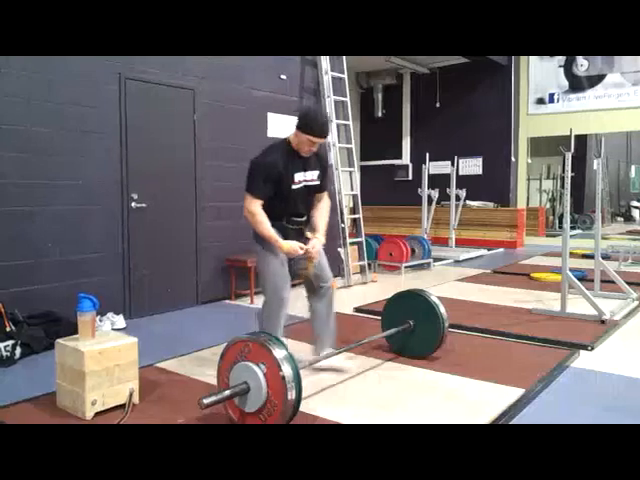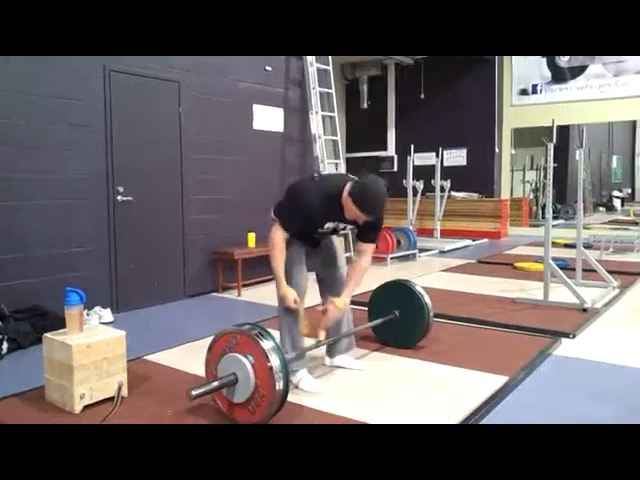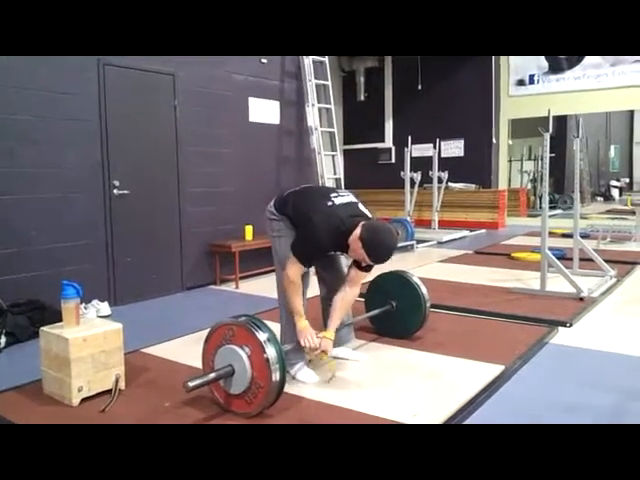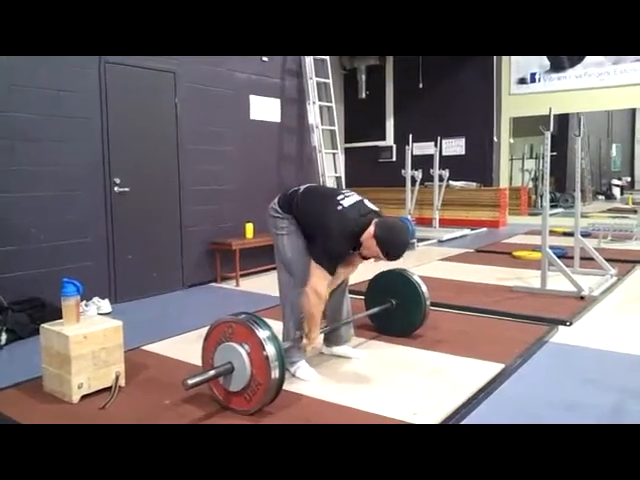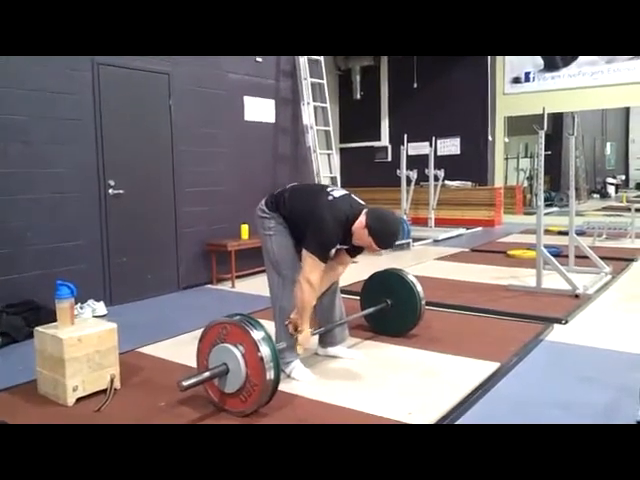
dt=1s
person 1, frame 1
left shoulder: (319, 160)
right shoulder: (269, 161)
left elbow: (322, 200)
right elbow: (251, 208)
left wrist: (319, 237)
right wrist: (280, 243)
left hip: (304, 233)
right hip: (272, 235)
left knee: (323, 285)
right knee: (279, 297)
left ankle: (324, 350)
person 1, frame 2
left shoulder: (371, 210)
right shoulder: (309, 196)
left elbow: (363, 256)
right elbow: (277, 235)
left wrist: (341, 300)
right wrist: (282, 286)
left hip: (323, 236)
right hip: (290, 233)
left knee: (337, 287)
right knee: (295, 298)
left ankle: (338, 352)
right ankle: (294, 367)
person 1, frame 3
left shoulder: (371, 238)
right shoulder: (321, 231)
left elbow: (350, 287)
right elbow: (291, 273)
left wrist: (329, 334)
right wrist: (302, 323)
right hip: (284, 218)
left knee: (336, 279)
right knee: (296, 284)
left ankle: (338, 343)
right ankle: (293, 359)
person 1, frame 4
left shoulder: (378, 226)
right shoulder: (338, 234)
left elbow: (349, 264)
right elbow: (314, 289)
left wrist: (325, 292)
right wrist: (312, 335)
left hip: (316, 211)
right hip: (287, 215)
left knee: (338, 280)
right knee: (299, 281)
left ankle: (336, 342)
right ankle: (293, 356)
person 1, frame 5
left shoulder: (361, 224)
right shoulder: (328, 224)
left elbow: (337, 266)
right elbow: (308, 279)
left wrist: (307, 304)
right wrist: (304, 327)
left hip: (303, 219)
right hip: (275, 217)
left knee: (329, 280)
right knee: (288, 281)
left ankle: (331, 342)
right ankle: (287, 357)
